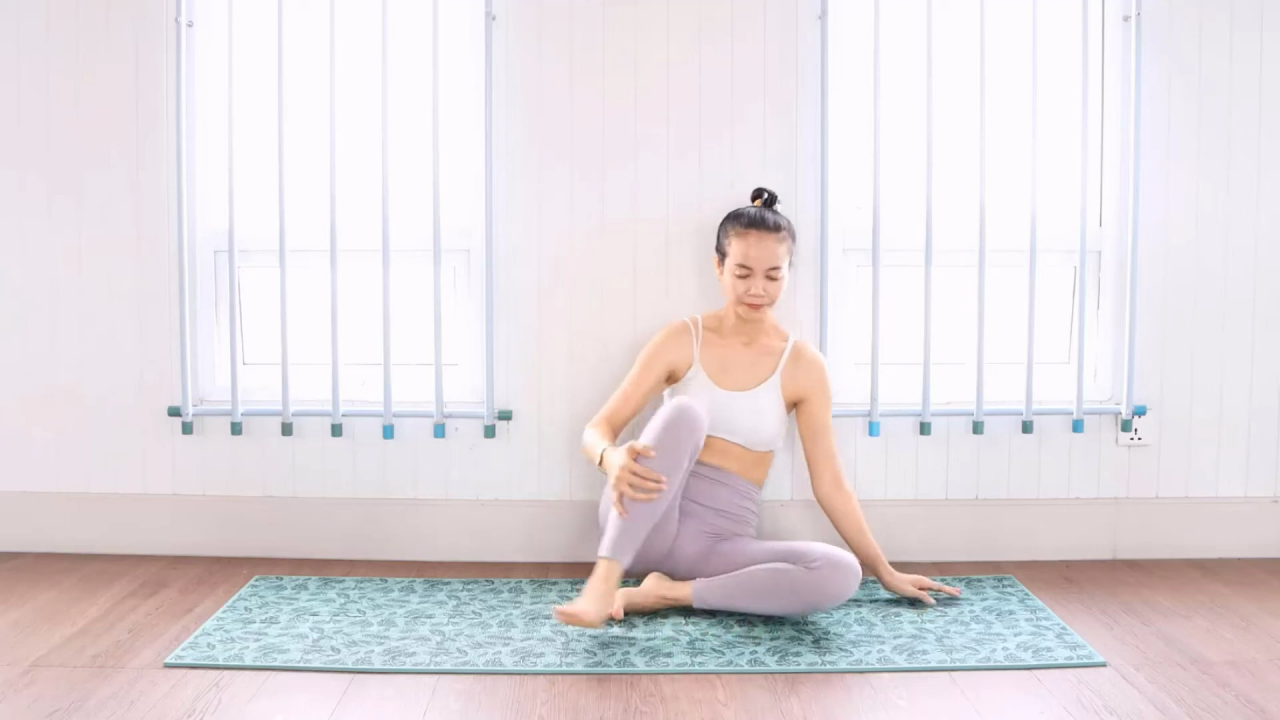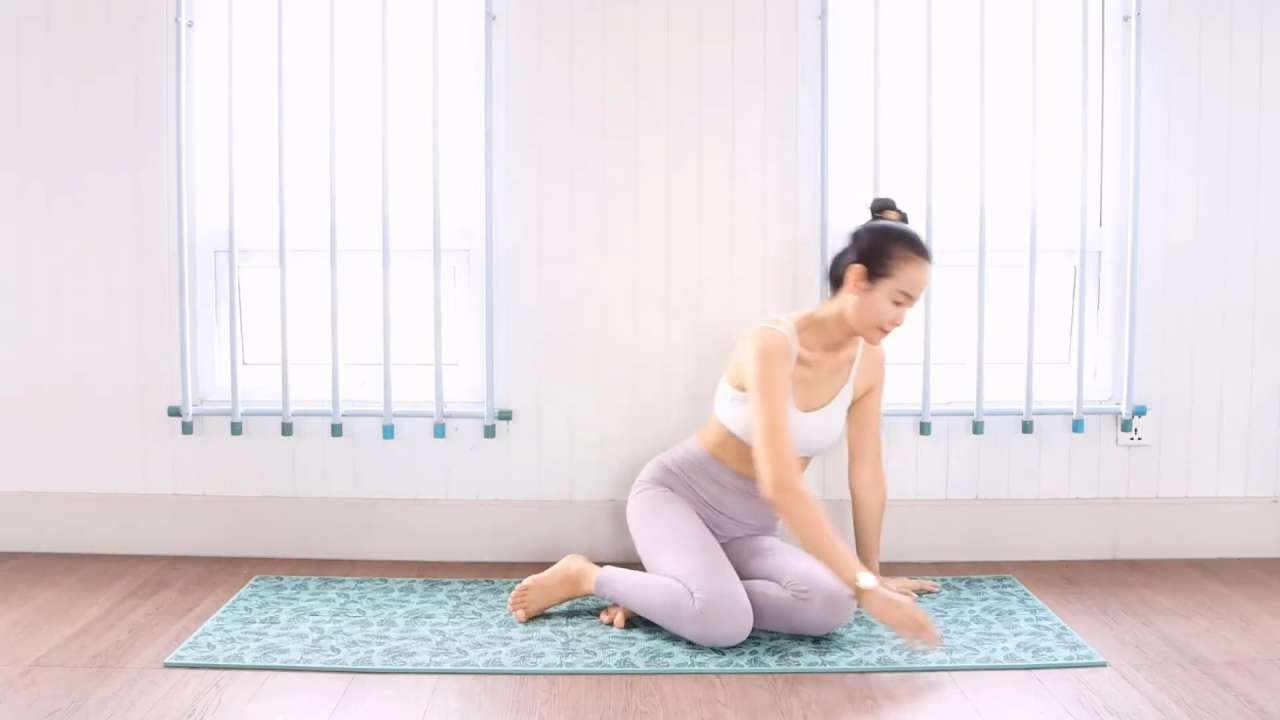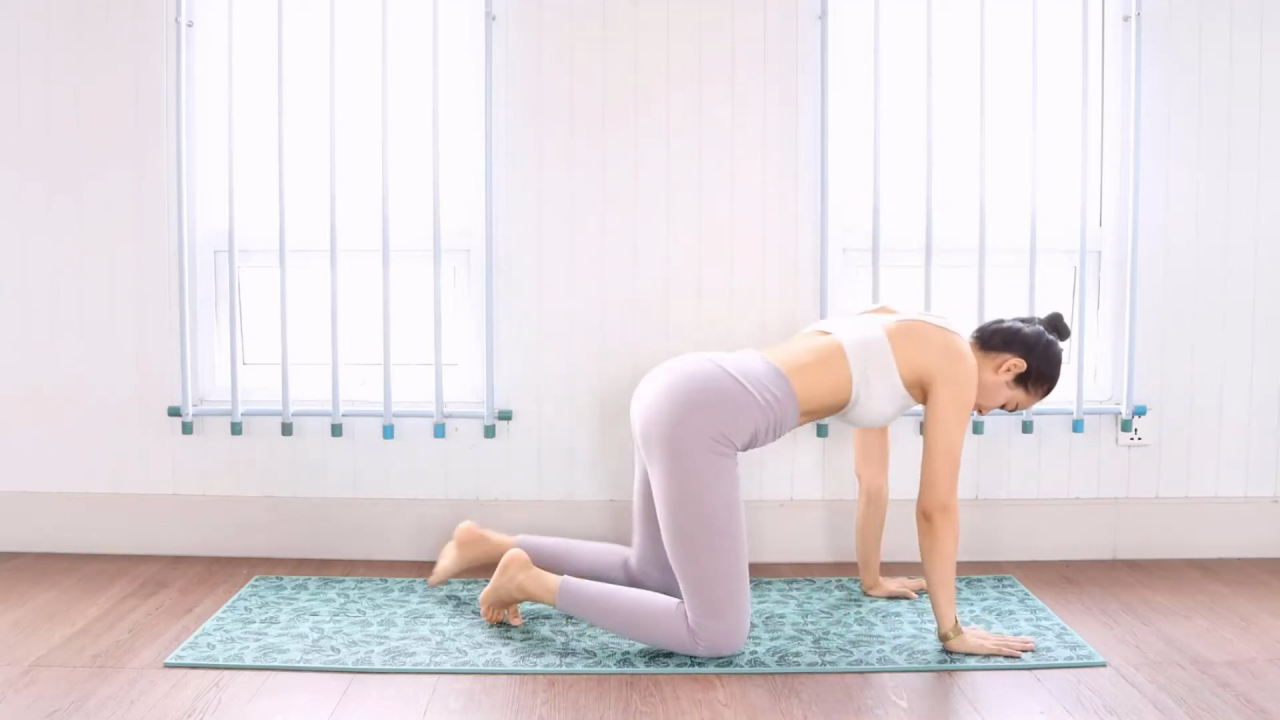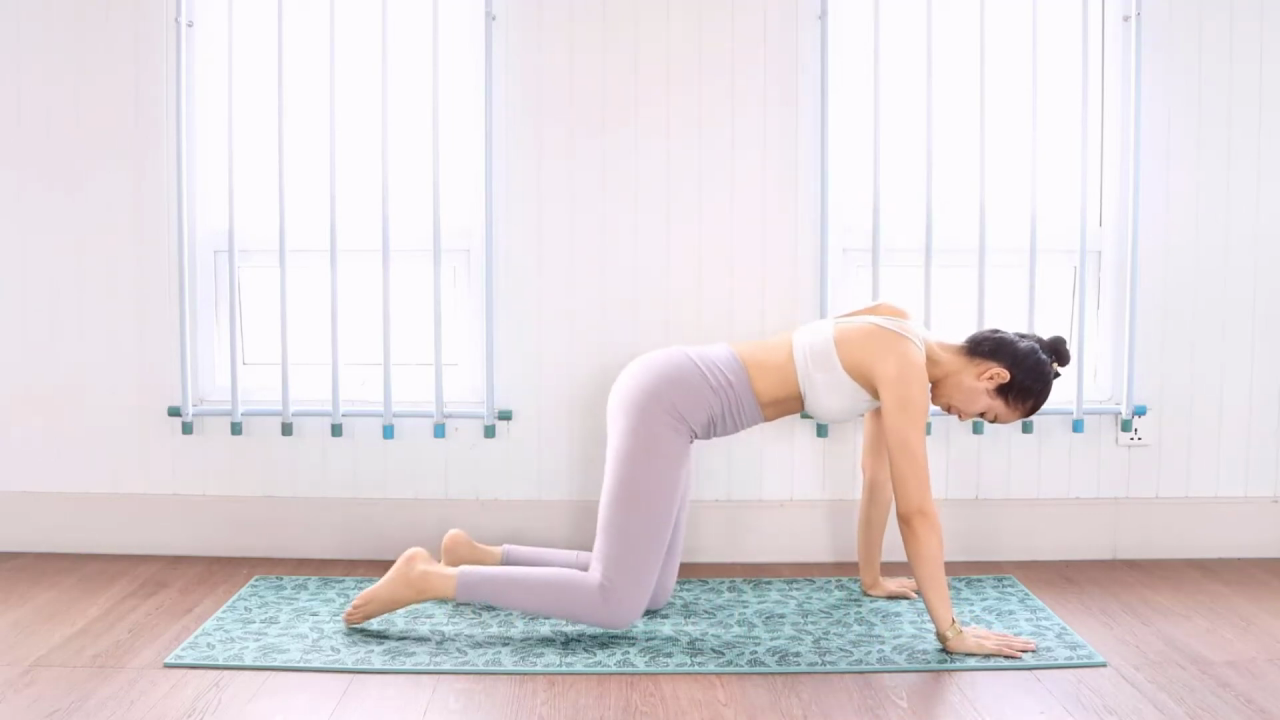
dt=1s
person 1, frame 1
left shoulder: (802, 365)
right shoulder: (680, 340)
left elbow: (831, 486)
right elbow: (597, 428)
left wrist: (886, 571)
right wrist: (612, 457)
left hip: (722, 541)
right hip: (663, 514)
left knee: (843, 574)
right knee: (684, 413)
left ankle: (674, 592)
right ankle: (605, 583)
person 1, frame 2
left shoulder: (868, 364)
right shoulder: (771, 348)
left elbow: (867, 478)
right elbow: (780, 486)
left wrist: (870, 576)
right wrist: (865, 584)
left hip: (747, 531)
right hip: (674, 495)
left knee: (832, 607)
right knee: (724, 622)
left ankle: (665, 590)
right ankle: (584, 575)
person 1, frame 3
left shoulder: (897, 347)
right shoulder: (955, 362)
left elbow: (872, 478)
right elbow: (937, 508)
left wrist: (872, 578)
right wrist: (952, 629)
left hip: (677, 389)
right hip: (696, 418)
left knee: (656, 576)
right knee: (718, 636)
left ankle: (490, 545)
right ankle: (528, 582)
person 1, frame 4
left shoulder: (897, 352)
right shoulder: (906, 365)
left elbow: (878, 477)
right elbow: (916, 508)
left wrist: (870, 577)
right wrist: (950, 629)
left hip: (667, 398)
right hip: (664, 398)
left knee: (647, 593)
right knee: (614, 606)
left ankle: (474, 555)
right ankle: (423, 578)
